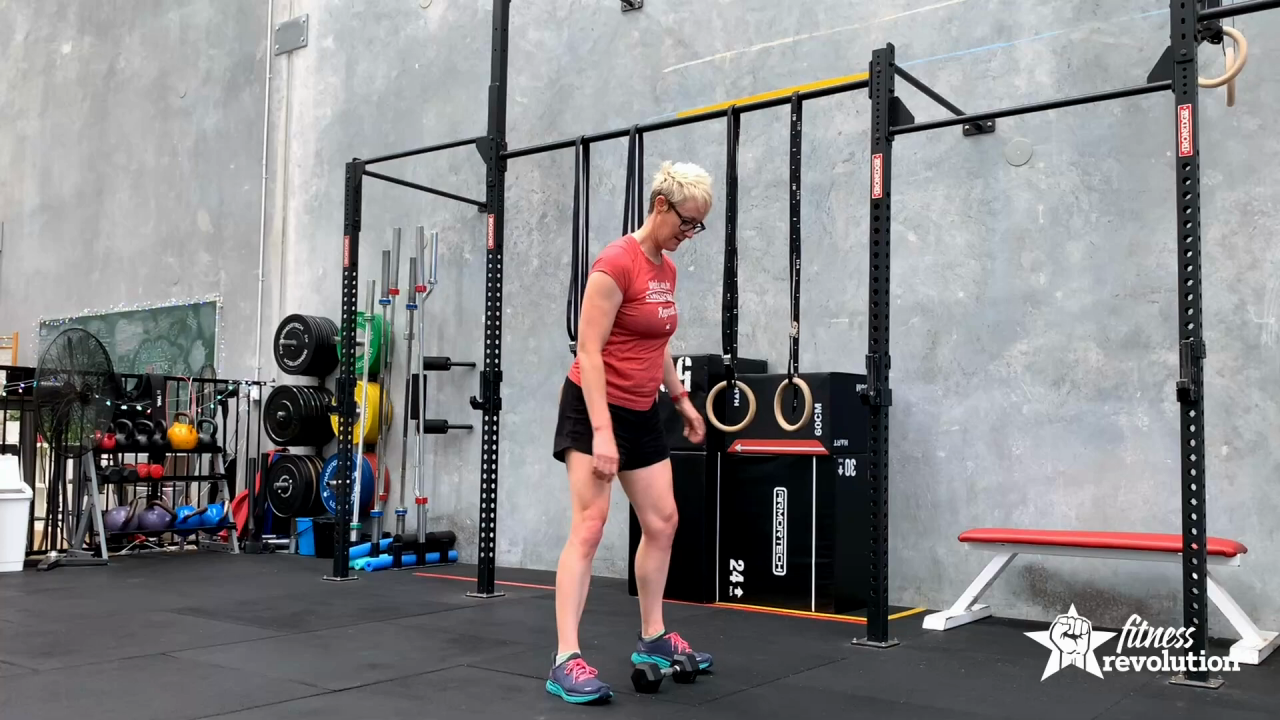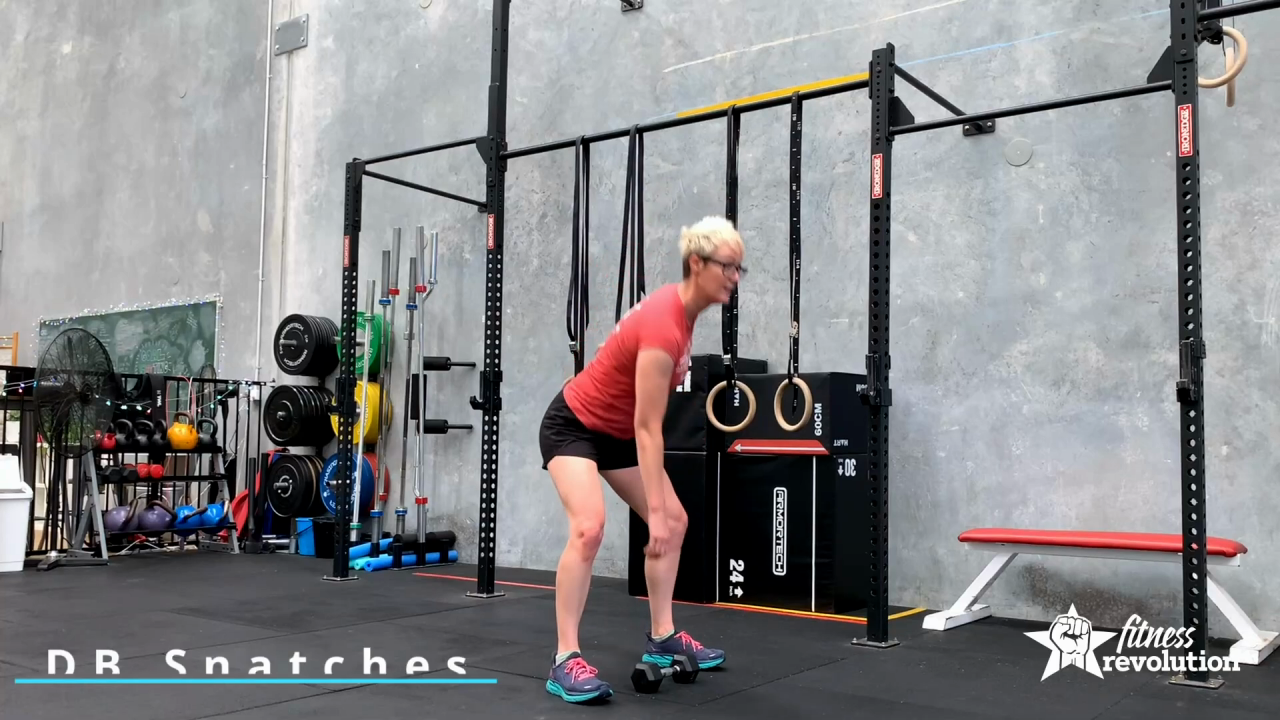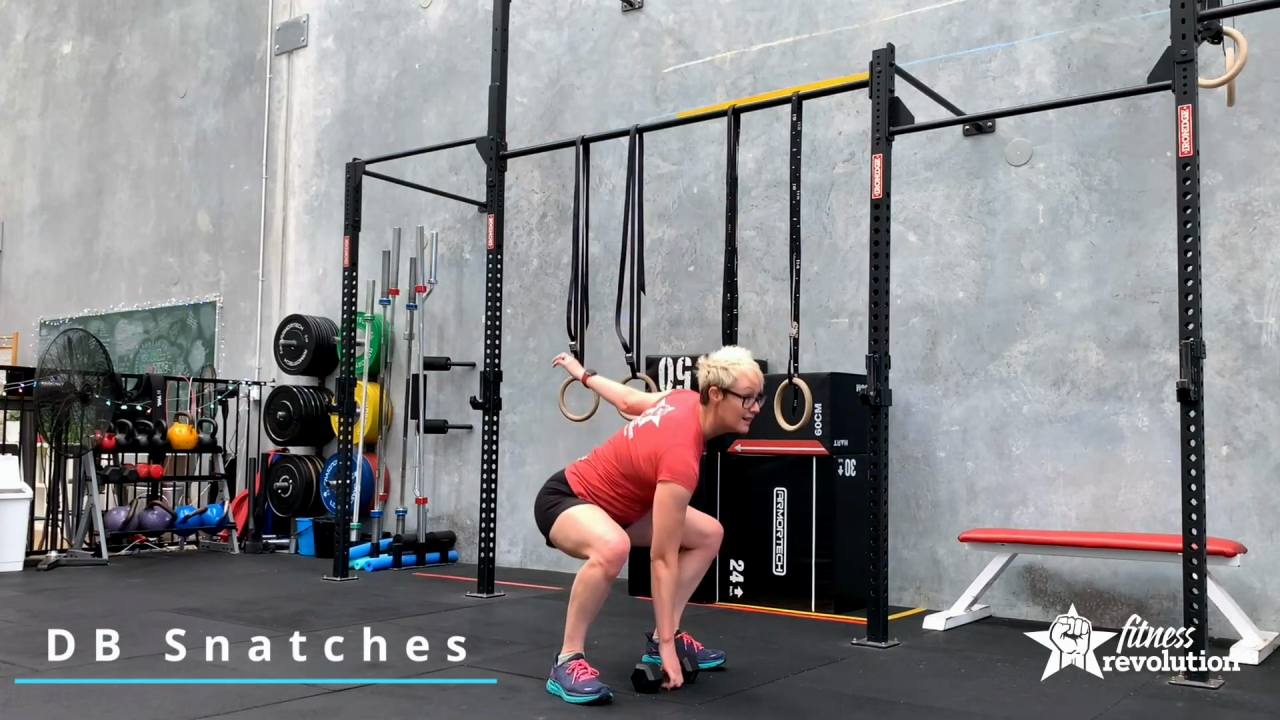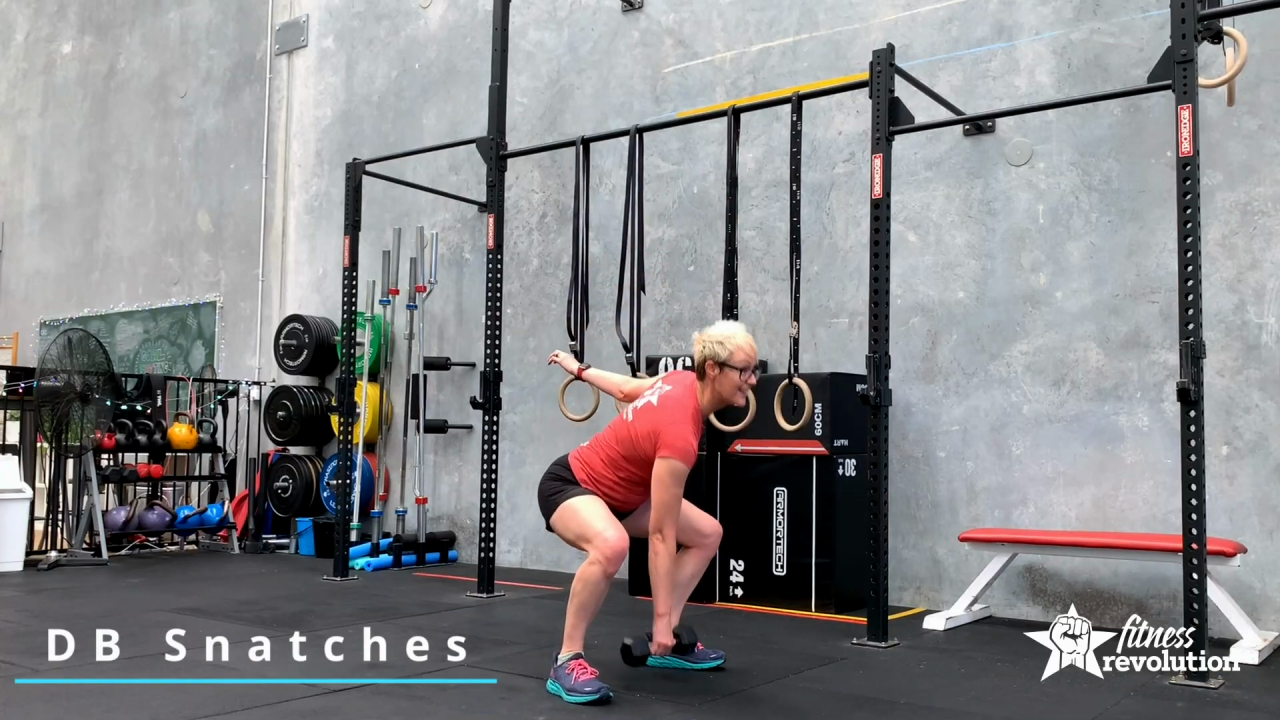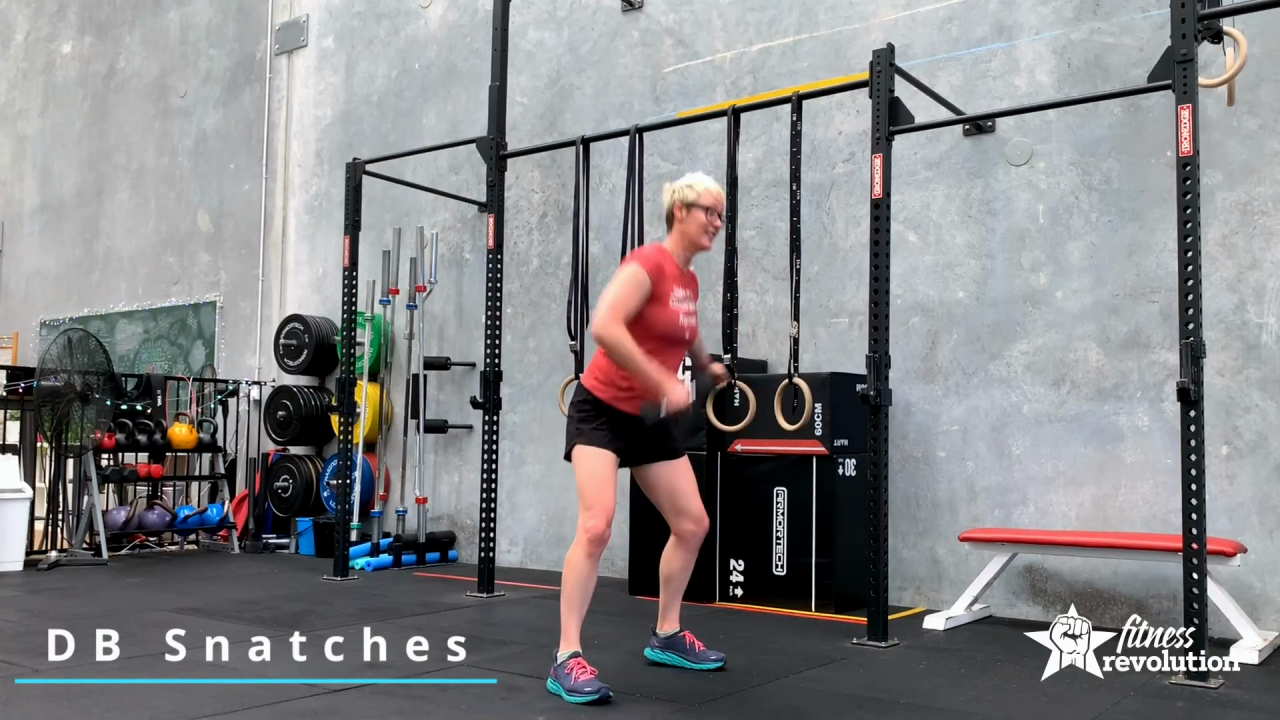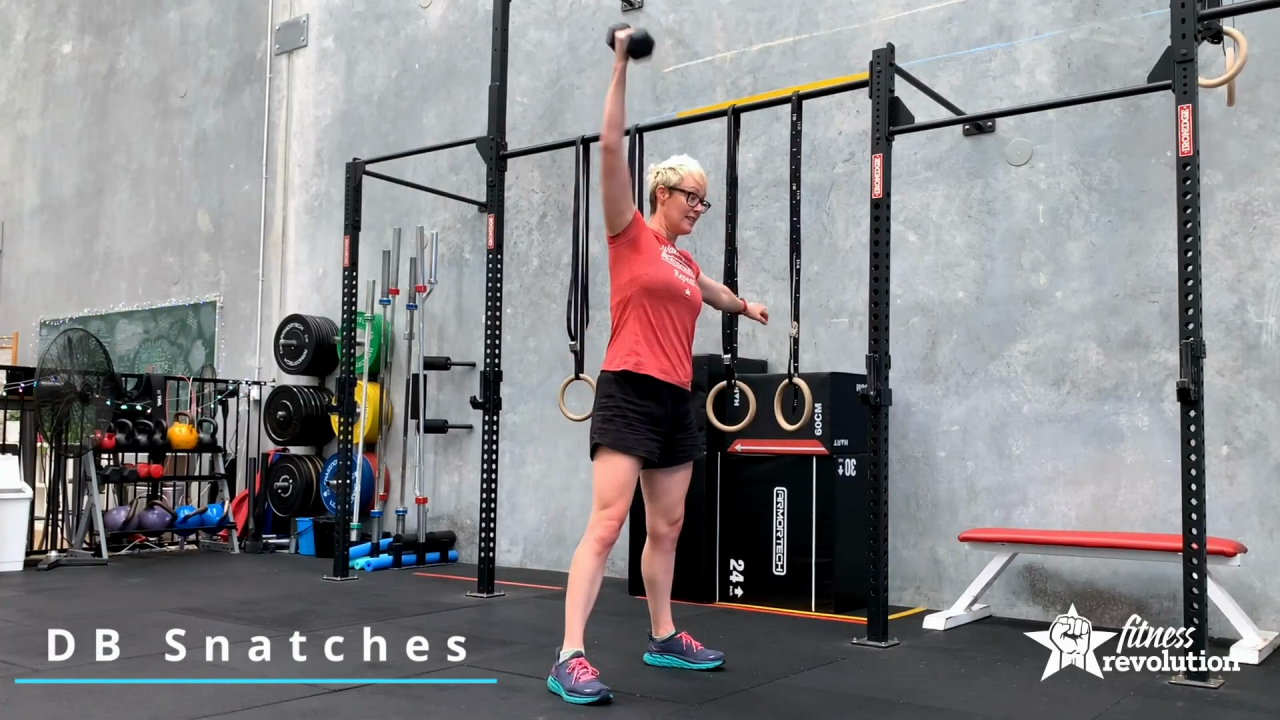
dt=0.4s
person 1, frame 1
left shoulder: (666, 268)
right shoulder: (616, 262)
right elbow: (589, 353)
left wrist: (683, 401)
right wrist: (602, 434)
left hip: (641, 411)
right hip: (594, 409)
left knee: (662, 522)
right knee: (590, 525)
left ankle: (652, 638)
right ankle: (565, 660)
person 1, frame 2
left shoulder: (678, 300)
right shoulder: (663, 328)
left elbow: (639, 322)
right elbow: (648, 430)
right wrist: (654, 514)
left hip: (614, 430)
right hip: (573, 427)
left knee: (675, 521)
right knee: (588, 527)
left ankle: (661, 639)
right ankle: (566, 658)
person 1, frame 3
left shoulder: (687, 401)
right shoulder: (681, 457)
left elbow: (632, 401)
right elbow: (663, 559)
left wrist: (584, 374)
right wrist: (667, 651)
left hip: (608, 499)
right hip: (564, 500)
left knee: (709, 534)
right knee: (612, 548)
left ankle: (664, 636)
right ankle: (568, 661)
person 1, frame 4
left shoulder: (686, 384)
right shoulder: (679, 432)
left elbow: (630, 387)
right elbow: (661, 534)
left wrist: (580, 368)
right wrist: (661, 619)
right hip: (570, 485)
left knee: (708, 534)
right knee: (611, 546)
left ankle: (663, 644)
right ankle: (567, 661)
person 1, frame 5
left shoulder: (688, 277)
right shoulder: (646, 262)
right elbow: (603, 329)
left wrist: (706, 365)
right wrist: (662, 382)
left hip: (651, 418)
right hip: (603, 409)
left knee: (694, 525)
right knee: (596, 526)
left ankle: (668, 636)
right ankle: (567, 658)
person 1, frame 6
left shoulder: (683, 260)
right shoulder: (629, 233)
left elbow: (702, 289)
right elbow: (610, 146)
left wrist: (742, 304)
right wrist: (621, 67)
left hip: (675, 400)
right hip: (629, 394)
left knee: (666, 528)
right knee: (606, 527)
left ankle: (664, 637)
right ankle: (569, 658)
